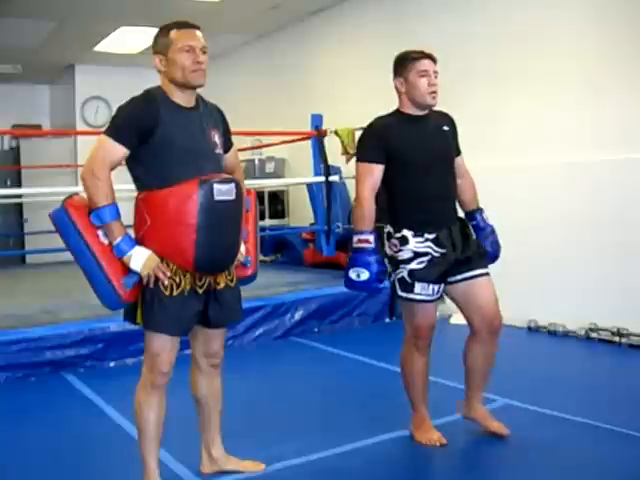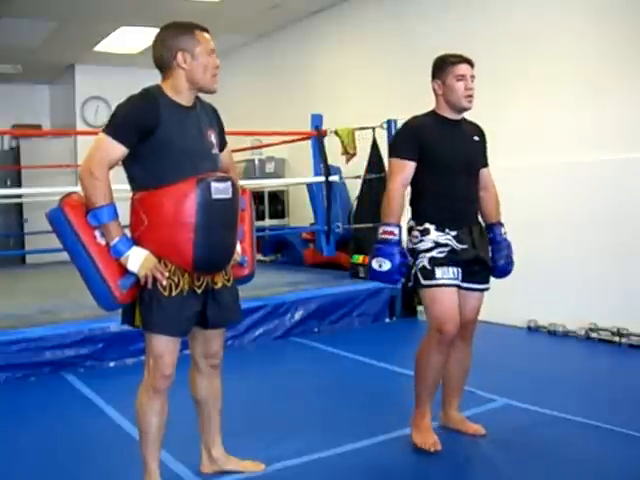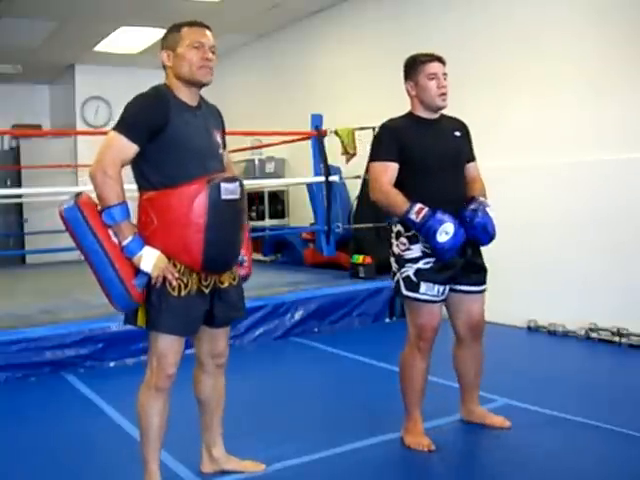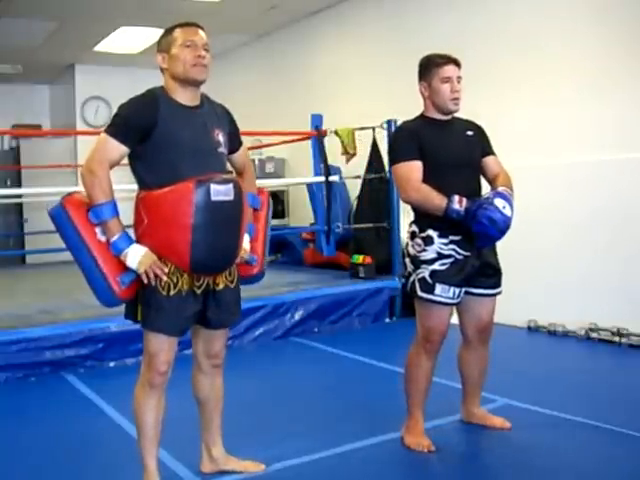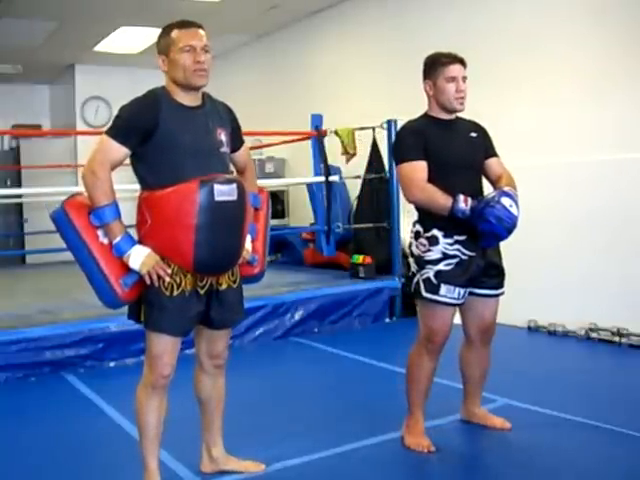
dt=1s
person 1, frame 1
left shoulder: (213, 114)
right shoulder: (144, 109)
left elbow: (235, 176)
right elbow: (94, 172)
right wrist: (126, 247)
right hip: (167, 260)
left knee: (210, 357)
right knee: (159, 368)
person 1, frame 2
left shoulder: (208, 114)
right shoulder: (143, 108)
left elbow: (229, 175)
right elbow: (92, 171)
left wrist: (235, 234)
right wrist: (123, 247)
right hip: (165, 262)
left knee: (209, 359)
right knee: (161, 370)
person 1, frame 3
left shoulder: (212, 114)
right shoulder: (152, 106)
right elbow: (103, 170)
right wrist: (136, 246)
right hip: (173, 261)
left knee: (214, 358)
right knee: (163, 369)
person 1, frame 4
left shoulder: (220, 115)
right shoulder: (145, 108)
left elbow: (245, 171)
right elbow: (94, 169)
right wrist: (124, 245)
right hip: (166, 260)
left knee: (212, 358)
right knee: (157, 368)
person 1, frame 5
left shoulder: (222, 113)
right shoulder: (147, 110)
left elbow: (246, 170)
right elbow: (96, 171)
right wrist: (127, 246)
right hip: (170, 262)
left knee: (214, 359)
right knee: (159, 371)
person 2, frame 1
left shoulder: (445, 124)
right shoulder: (380, 132)
right elbow: (365, 192)
left wrist: (479, 220)
right wrist: (363, 245)
left hip: (455, 234)
right hip: (412, 244)
left knee: (489, 322)
right knee: (420, 336)
left ankle: (474, 404)
right ankle: (420, 419)
person 2, frame 2
left shoulder: (475, 133)
right shoulder: (416, 130)
right elbow: (396, 186)
left wrist: (497, 233)
right wrist: (388, 238)
left hip: (472, 238)
right hip: (433, 237)
left knee: (464, 332)
right knee: (444, 328)
left ankle: (451, 412)
right ankle: (421, 416)
person 2, frame 3
left shoulder: (458, 128)
right shoulder: (394, 132)
left elbow: (472, 177)
right elbow: (380, 189)
left wrist: (477, 204)
right wrist: (422, 216)
left hip: (463, 242)
right hip: (420, 245)
left knee: (472, 330)
right knee: (423, 335)
left ankle: (471, 406)
right ankle: (412, 423)
person 2, frame 4
left shoulder: (473, 130)
right shoulder: (409, 133)
left elbow: (498, 174)
right elbow: (410, 190)
left wrist: (502, 196)
right wrist: (460, 209)
left hip: (479, 244)
right hip: (436, 245)
left knee: (479, 331)
right knee: (431, 336)
left ankle: (472, 407)
right ankle: (414, 422)
person 2, frame 5
left shoulder: (476, 131)
right shoulder: (413, 133)
left elbow: (501, 175)
right elbow: (416, 190)
left wrist: (505, 196)
right wrist: (467, 209)
left hip: (482, 243)
right hip: (440, 245)
left knee: (482, 331)
right knee: (433, 337)
left ankle: (472, 407)
right ankle: (414, 421)
